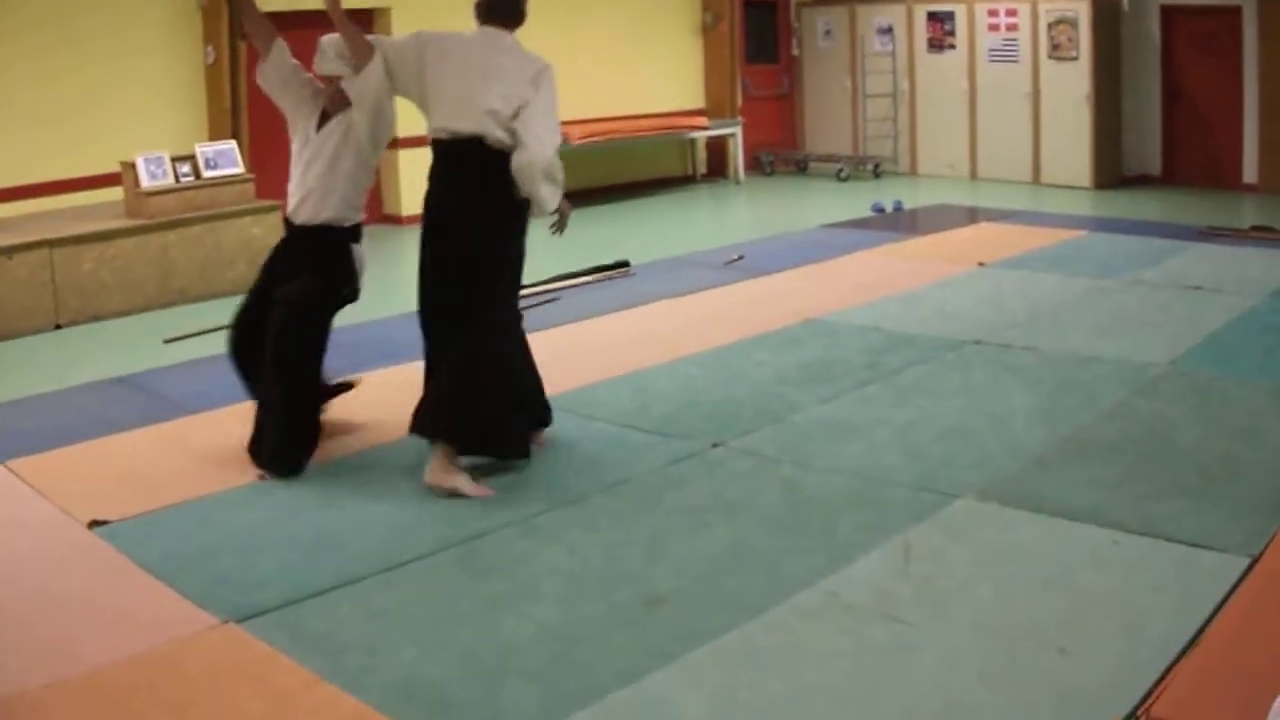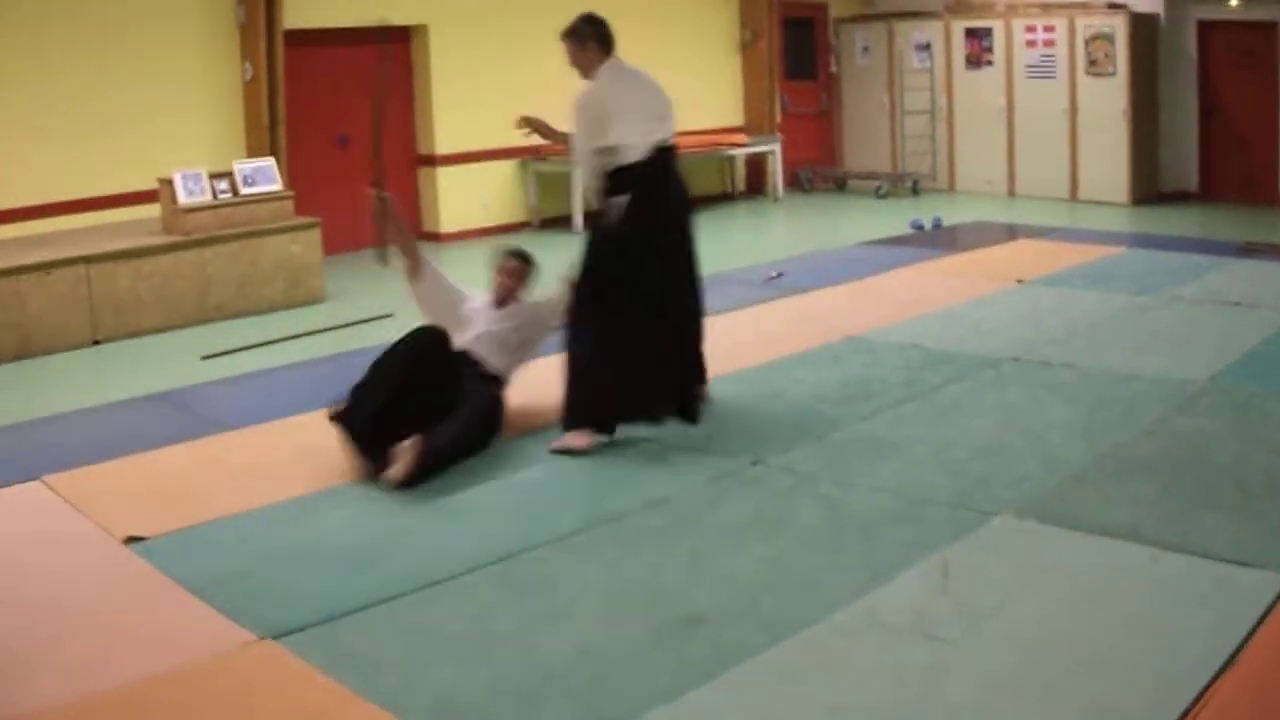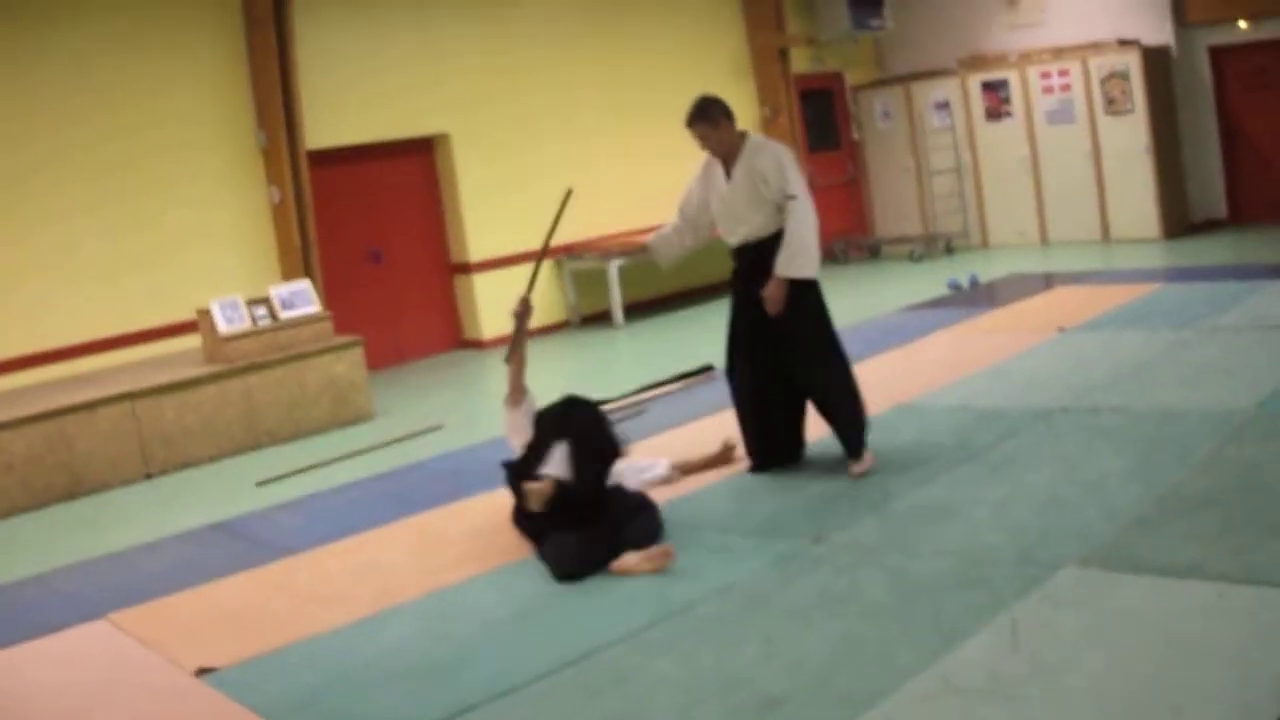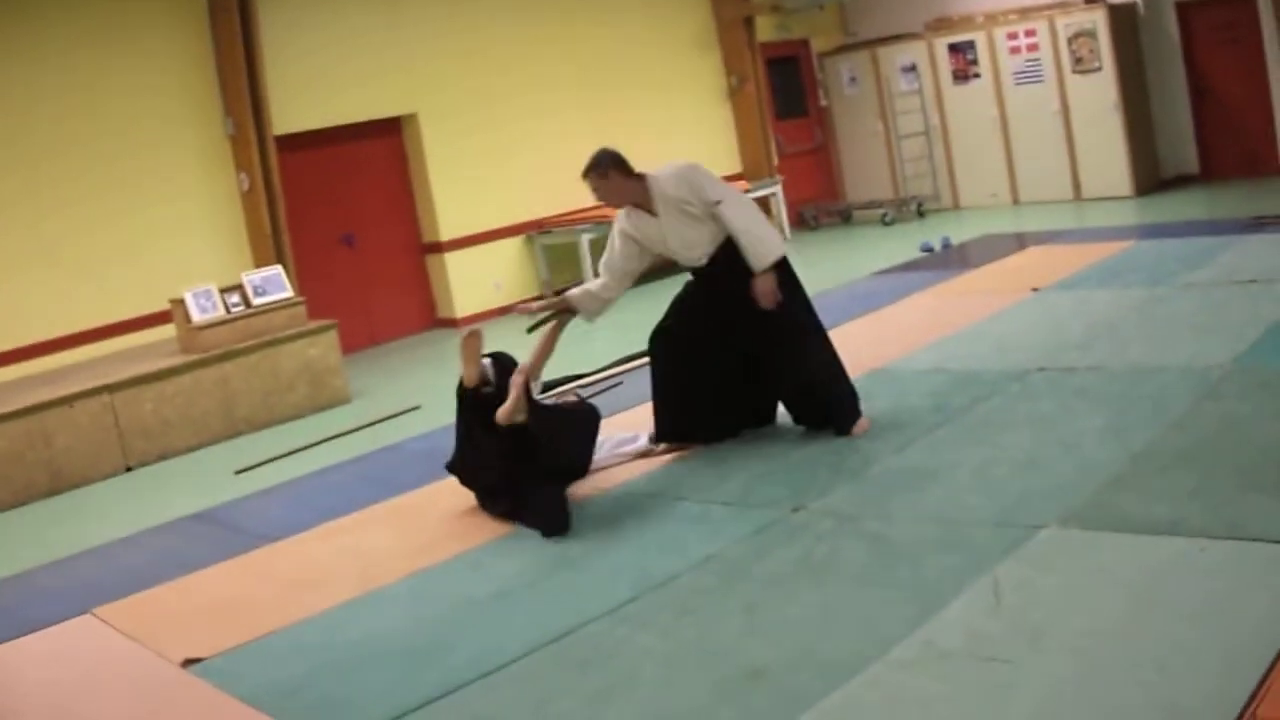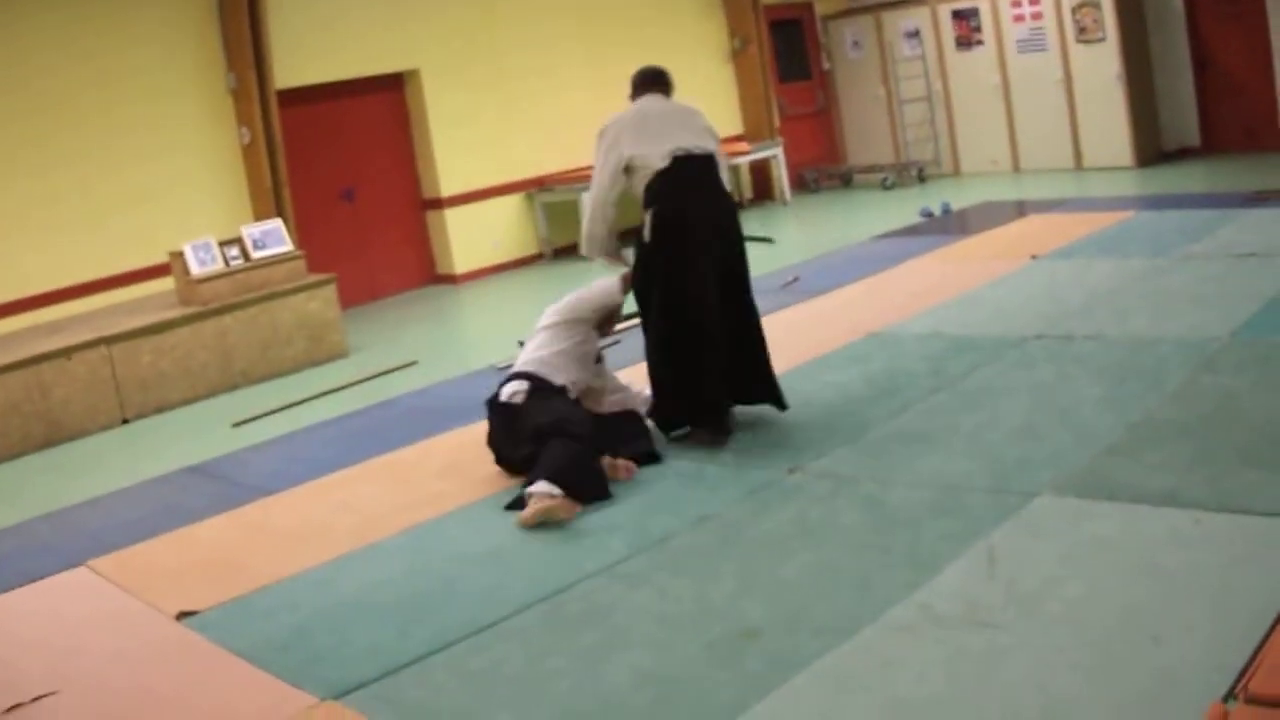
dt=0.7s
person 1, frame 1
left shoulder: (436, 48)
right shoulder: (532, 69)
left elbow: (372, 53)
right elbow: (537, 149)
right wrist: (553, 200)
left hip: (446, 188)
right hip: (494, 193)
left knee: (453, 309)
right knee: (485, 317)
left ankle: (519, 422)
right ankle: (443, 457)
person 1, frame 2
left shoulder: (595, 97)
right shoulder: (639, 82)
left elbow: (592, 162)
left wrist: (602, 208)
right wrist: (556, 135)
left hip: (632, 201)
right hip: (667, 192)
left knee: (601, 307)
right knee: (670, 294)
left ankle: (591, 420)
right ankle: (689, 383)
person 1, frame 3
left shoulder: (770, 156)
right shoulder: (709, 172)
left elbow: (801, 217)
right elbow: (688, 226)
left wrist: (783, 276)
left hip: (783, 268)
right hip: (748, 273)
left knee: (813, 357)
right knee: (752, 367)
left ankle: (856, 444)
right ankle: (776, 450)
person 1, frame 4
left shoulder: (681, 179)
right shoulder: (629, 226)
left elbow: (739, 212)
right elbow: (612, 281)
left wrist: (764, 269)
right wrist: (558, 302)
left hip: (749, 265)
right hip: (709, 279)
left knee: (791, 337)
right knee: (672, 346)
left ankle: (843, 413)
right ankle: (689, 430)
person 1, frame 5
left shoulder: (617, 127)
right shoulder: (690, 114)
left elbow: (600, 197)
left wrist: (602, 248)
left hip: (671, 215)
right hip: (716, 208)
left knee: (678, 319)
right knee: (729, 307)
left ankle: (705, 419)
right ankle: (736, 396)
person 2, frame 1
left shoulder: (367, 120)
right shoulder: (305, 102)
left elbow: (368, 66)
right elbow: (268, 46)
left hip: (331, 251)
right hip: (295, 241)
left knee: (287, 345)
right knee: (250, 333)
left ankle: (282, 450)
right ankle: (310, 403)
person 2, frame 2
left shoulder: (532, 318)
right shoulder: (463, 304)
left elbow: (570, 297)
right elbow: (417, 265)
right wrist: (389, 217)
left hip: (480, 384)
left knee: (480, 414)
right knee: (425, 342)
left ankle: (419, 453)
person 2, frame 3
left shoulder: (611, 466)
right shoulder: (533, 438)
left elbow: (667, 468)
right elbow: (517, 394)
left wrist: (715, 459)
right wrist: (520, 327)
left knee: (638, 508)
person 2, frame 4
left shoulder: (576, 438)
right elbow: (529, 373)
right wrist: (560, 321)
left hip: (533, 484)
right hip: (494, 477)
left knee: (586, 414)
left ankle: (518, 413)
right ankle: (475, 378)
person 2, frame 5
left shoulder: (593, 360)
right shoulder: (568, 310)
left elbow: (624, 398)
right elbow: (623, 282)
right hip: (523, 401)
left knee: (627, 423)
right knee: (576, 430)
left ankle: (594, 461)
right ankle: (541, 498)
